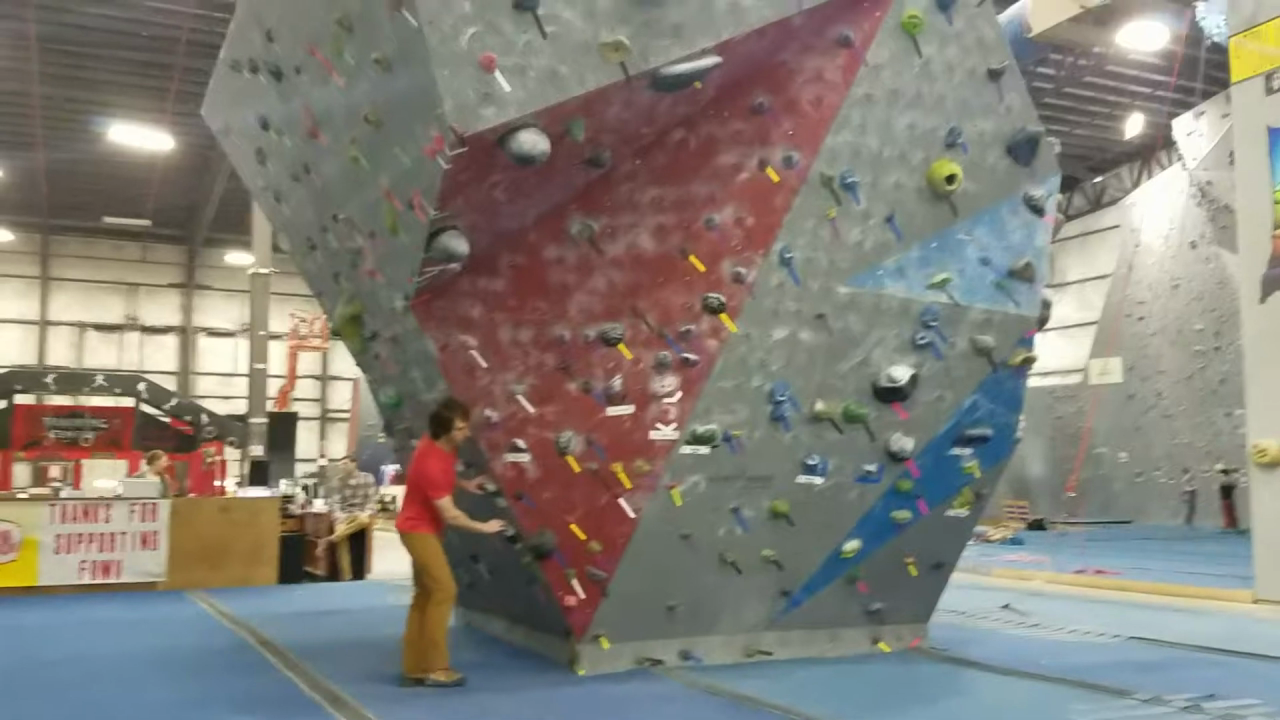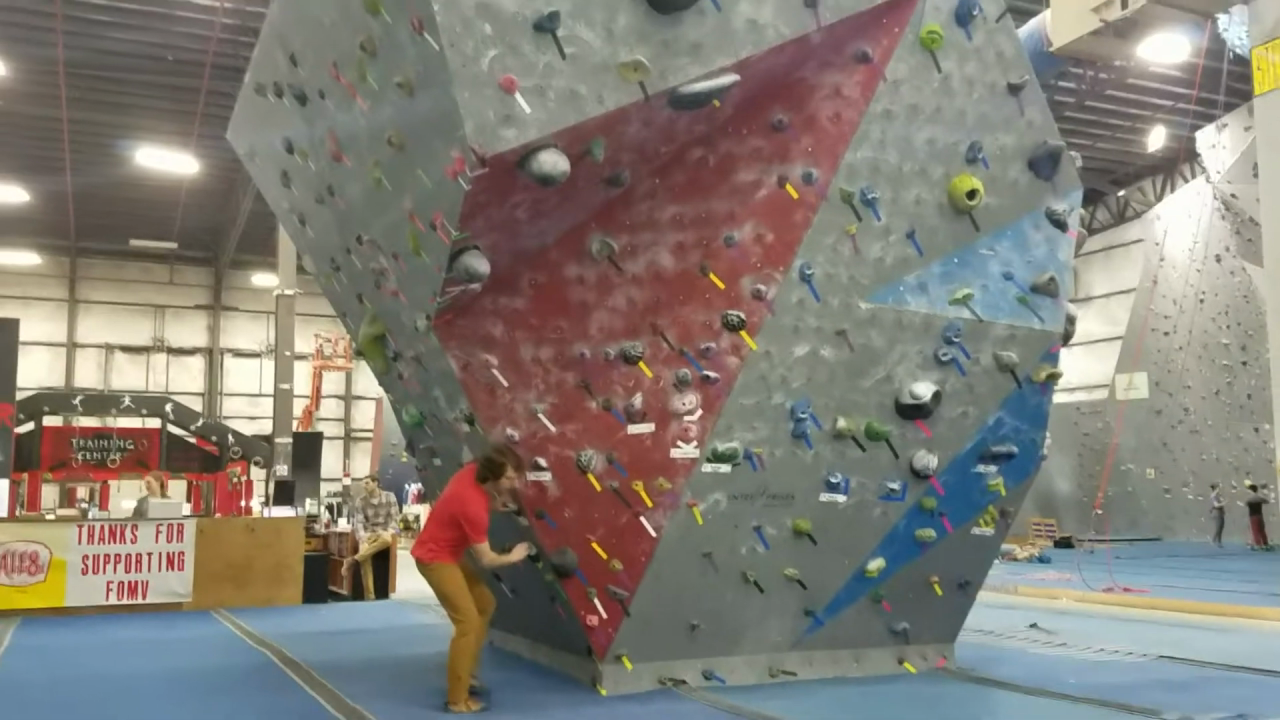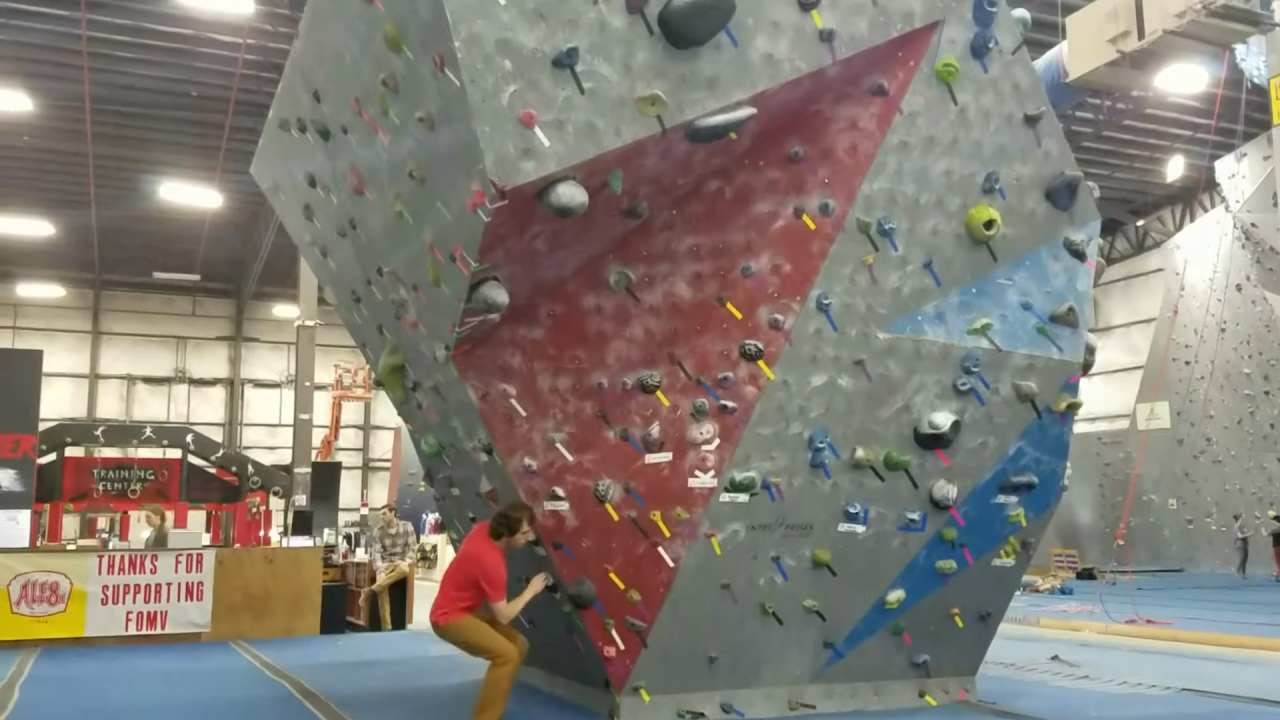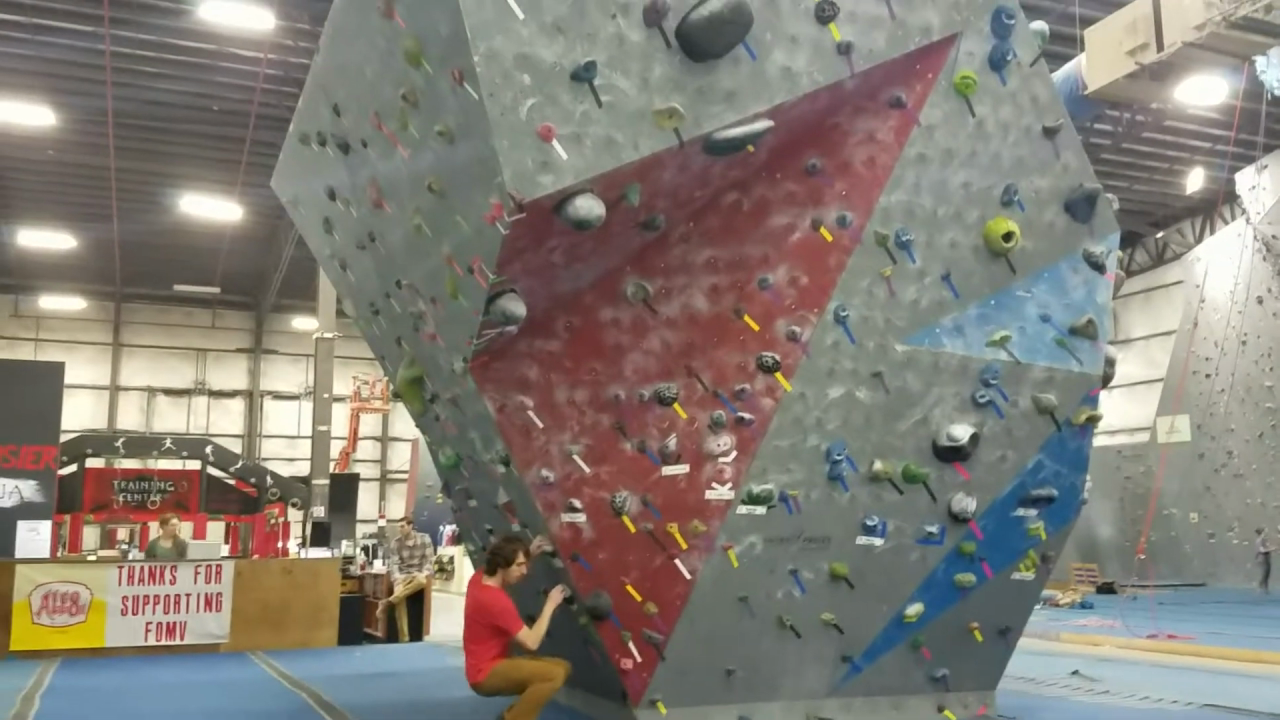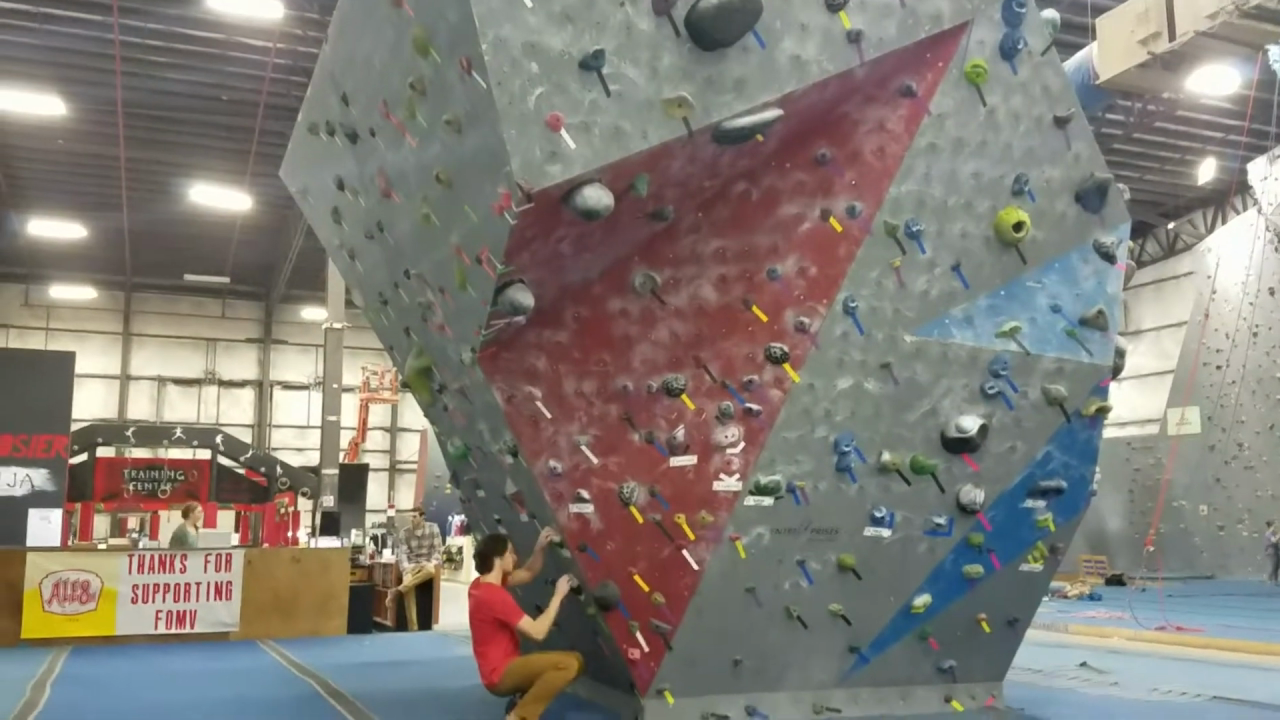
dt=0.5s
person 1, frame 1
left shoulder: (441, 447)
right shoulder: (430, 462)
right elbow: (450, 515)
left wrist: (465, 484)
right wrist: (484, 527)
left hip: (423, 527)
right hip: (419, 529)
left knee: (424, 596)
right knee: (444, 591)
left ankle: (414, 669)
right ankle: (436, 669)
person 1, frame 2
left shoulder: (472, 472)
right shoulder: (473, 505)
right elbow: (485, 558)
left wrist: (493, 504)
right wrist: (513, 557)
left hip: (448, 552)
right hip: (435, 558)
left knee: (485, 603)
right knee: (468, 621)
left ankle: (466, 673)
right ankle: (457, 699)
person 1, frame 3
left shoulder: (483, 529)
right shoulder: (492, 563)
right elbow: (503, 616)
right wrist: (531, 591)
left hip: (462, 609)
right hip: (449, 619)
left knee: (520, 645)
right knee: (507, 655)
person 1, frame 4
left shoulder: (479, 579)
right shoulder: (497, 601)
left elbow: (512, 570)
right elbow: (531, 643)
left wrist: (529, 554)
right wrist: (550, 605)
left hip: (492, 663)
right hip: (486, 675)
left knee: (562, 667)
right knee: (553, 675)
person 1, frame 5
left shoulder: (481, 585)
right shoulder: (494, 596)
left elbow: (528, 574)
right elbow: (537, 632)
left wrist: (540, 548)
right wrist: (558, 595)
left hip: (504, 668)
right hip: (500, 675)
left knee: (575, 659)
right knee: (569, 664)
left ankle: (524, 700)
